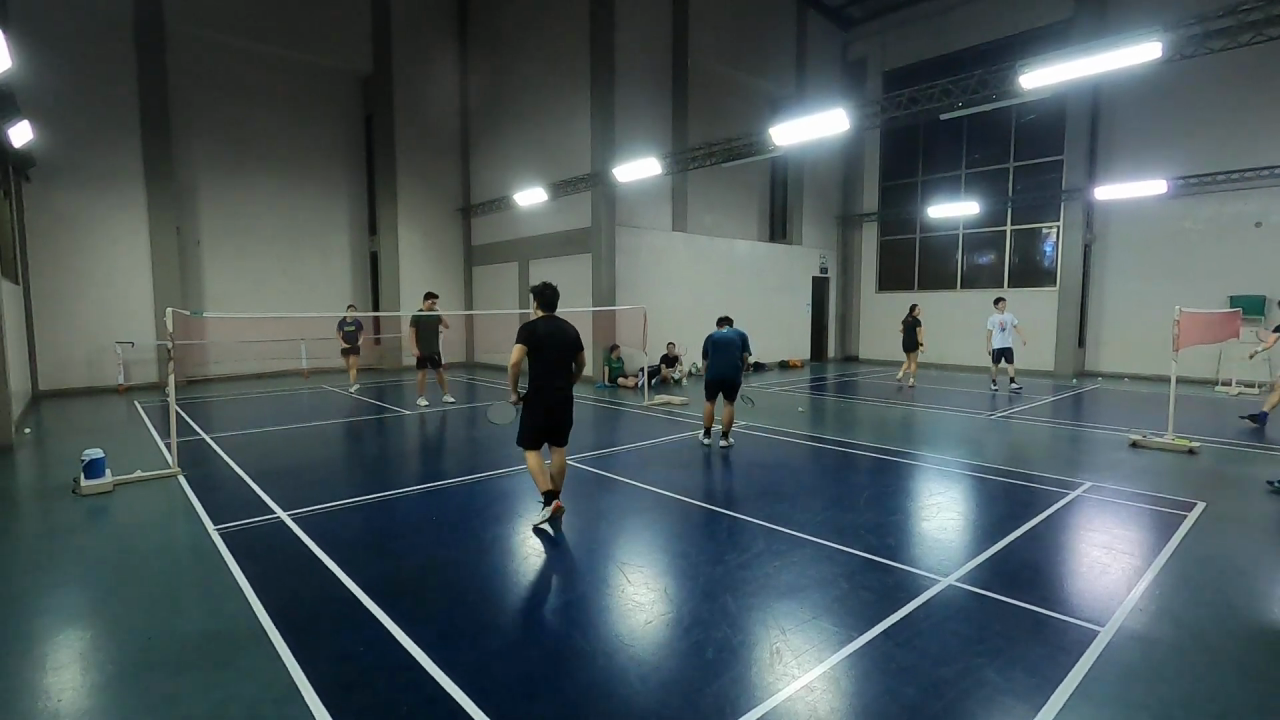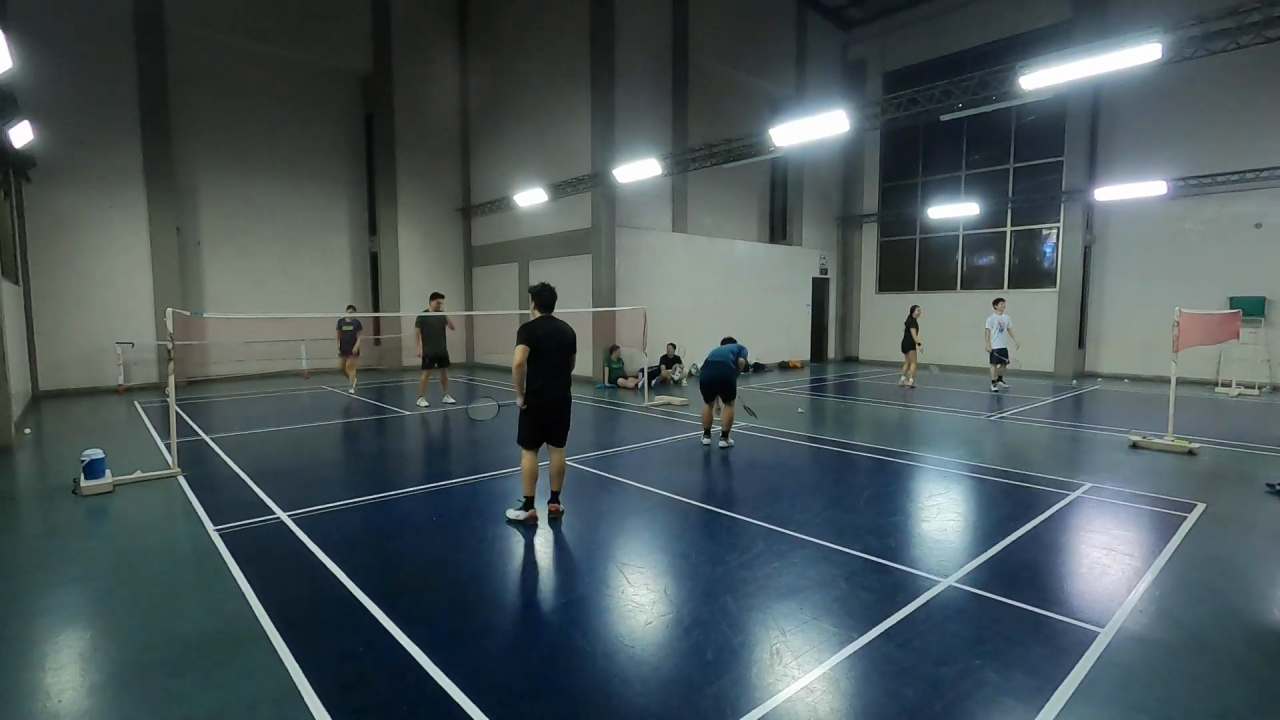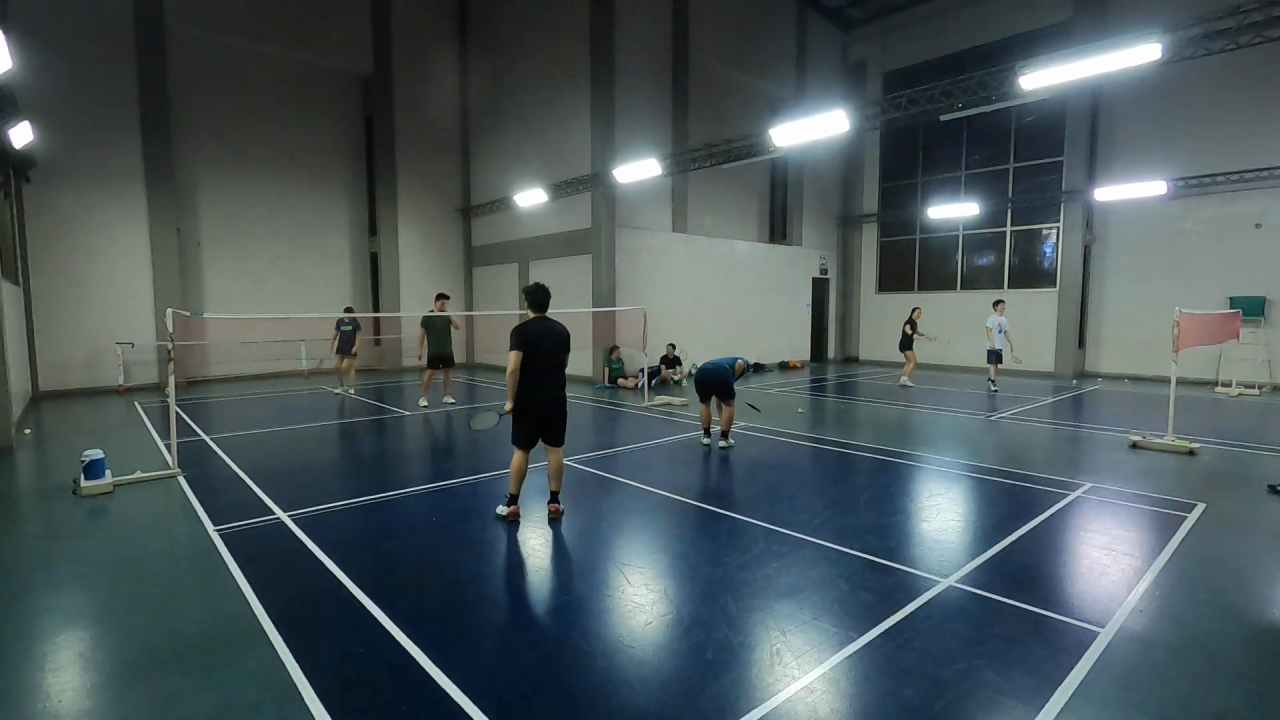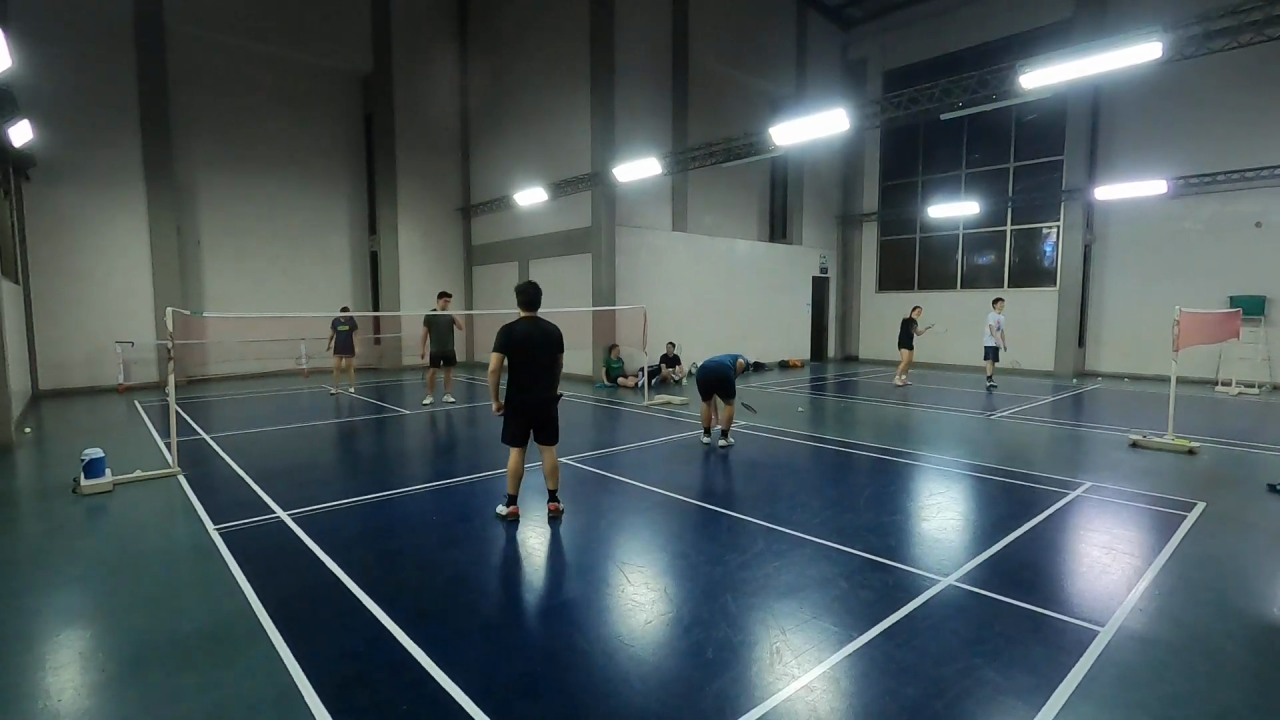
dt=0.2s
person 1, frame 1
left shoulder: (530, 328)
right shoulder: (570, 329)
left elbow: (515, 362)
right elbow: (581, 364)
left wrist: (514, 391)
left hip: (538, 399)
right hip: (564, 399)
left knee: (531, 451)
right knee: (558, 449)
left ankle: (550, 501)
right ankle: (556, 499)
person 1, frame 2
left shoulder: (529, 329)
right shoulder: (567, 330)
left elbow: (519, 363)
left wrist: (520, 395)
left hip: (536, 400)
right hip: (562, 398)
left knee: (529, 452)
right knee: (557, 450)
left ankle: (528, 507)
right ankle: (554, 502)
person 1, frame 3
left shoulder: (521, 331)
right shoulder: (562, 330)
left elbow: (513, 368)
left wrist: (511, 399)
left hip: (529, 401)
right hip: (557, 399)
left knee: (521, 451)
right knee: (554, 450)
left ankle: (512, 504)
right ankle: (554, 503)
person 1, frame 4
left shoulder: (508, 331)
right shoulder: (553, 330)
left elbow: (494, 369)
right elbow: (558, 366)
left wrist: (495, 400)
left hip: (517, 401)
right hip: (546, 399)
left knee: (516, 451)
right knee: (548, 449)
left ankle: (511, 505)
right ankle: (553, 501)
